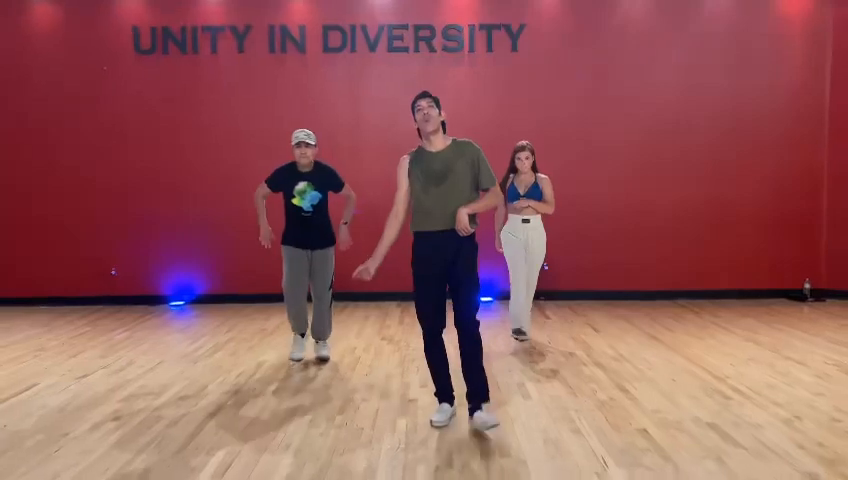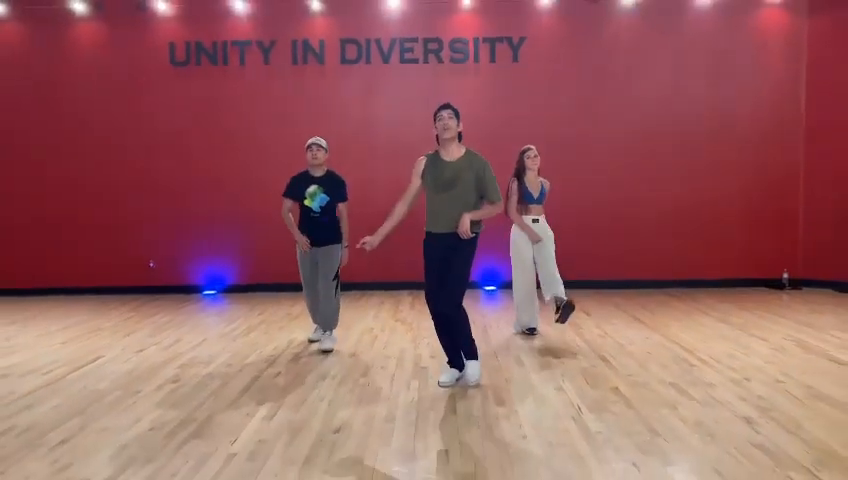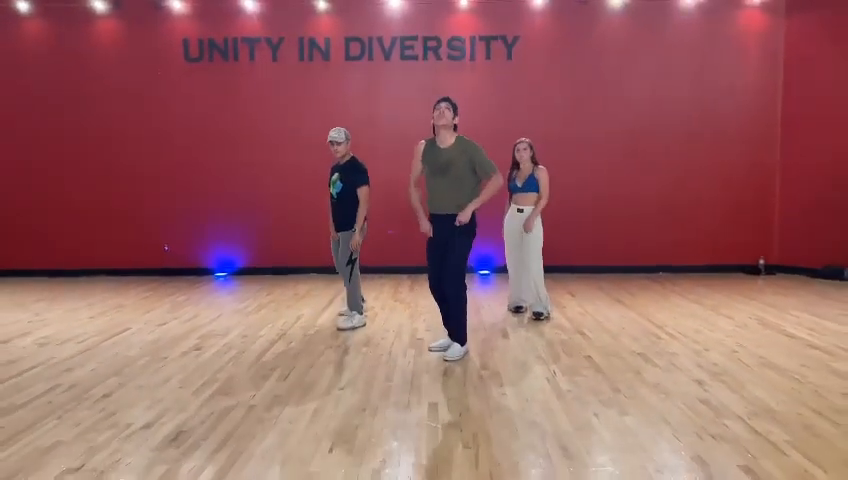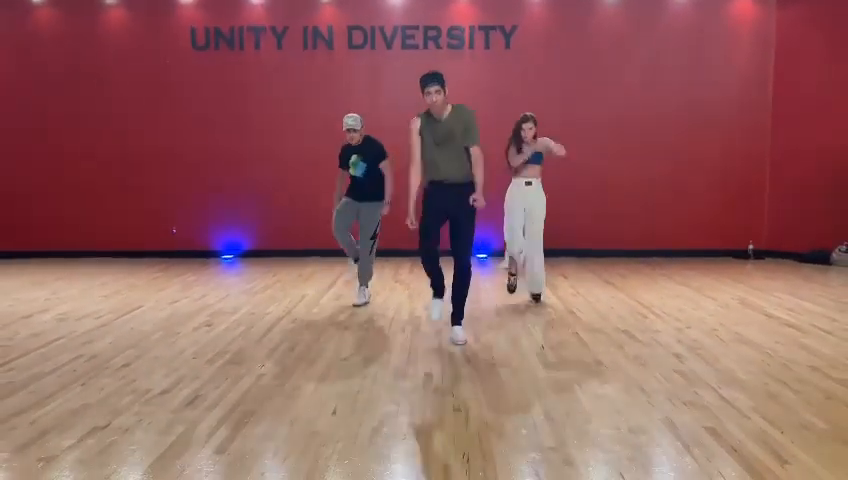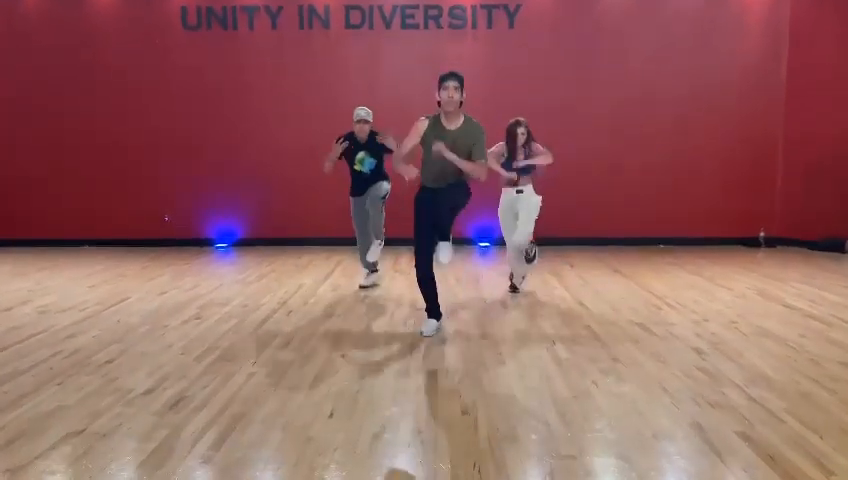
dt=1s
person 1, frame 1
left shoulder: (468, 151)
right shoulder: (409, 162)
left elbow: (495, 195)
right elbow: (398, 214)
left wrist: (466, 209)
right wrist: (374, 260)
left hip: (461, 243)
right hip: (425, 246)
left knee: (467, 320)
right knee: (431, 326)
person 1, frame 2
left shoulder: (477, 163)
right shoulder: (424, 163)
left elbow: (497, 205)
right elbow: (404, 203)
left wrist: (470, 216)
right wrist: (378, 236)
left hip: (462, 241)
right hip: (433, 241)
left knee: (450, 301)
right knee: (435, 304)
left ankle: (471, 356)
right ankle: (455, 364)
person 1, frame 3
left shoulder: (469, 148)
right shoulder: (423, 148)
left elbow: (496, 180)
right elbow: (413, 186)
left wrist: (470, 208)
right wrist: (421, 217)
left hip: (461, 224)
right hip: (435, 223)
left knee: (453, 280)
right knee: (435, 283)
left ankle: (460, 341)
right ankle: (452, 334)
person 1, frame 4
left shoulder: (465, 115)
right shoulder: (419, 123)
left elbow: (476, 154)
right elbow: (416, 166)
left wrist: (479, 191)
right wrist: (411, 208)
left hip: (464, 191)
right hip: (435, 191)
left knee: (463, 258)
right knee: (426, 245)
left ankle: (457, 321)
right ankle: (438, 292)
person 1, frame 5
left shoulder: (475, 130)
right shoulder: (424, 124)
left elbow: (480, 174)
right elbow: (397, 157)
left wrist: (450, 155)
right wrist: (403, 167)
left hip: (455, 191)
right hip: (427, 194)
right knee: (422, 259)
left ankle: (444, 240)
right ankle: (433, 315)
person 2, frame 1
left shoulder: (327, 173)
right shoulder: (283, 173)
left elbow: (350, 197)
right elbow: (260, 194)
left wrist: (344, 226)
right wrist: (263, 224)
left hip: (324, 243)
right hip: (293, 243)
left knee: (323, 293)
right knee: (293, 292)
left ankle: (321, 340)
right ankle: (299, 335)
person 2, frame 2
left shoulder: (337, 181)
right shoulder: (297, 181)
left elbow: (343, 214)
right elbow: (286, 211)
left wrist: (345, 245)
right wrist: (296, 234)
left hip: (331, 243)
right hip: (306, 243)
left knee: (329, 287)
right knee: (310, 287)
left ankle: (329, 332)
right ankle: (320, 325)
person 2, frame 3
left shoulder: (357, 169)
right shoulder: (335, 169)
left elbow: (364, 202)
left wrist: (357, 231)
right wrist: (332, 224)
left hip: (351, 228)
right hip: (338, 227)
left knee: (348, 267)
right knee: (342, 266)
left ankle: (357, 314)
right ankle: (357, 304)
person 2, frame 4
left shoulder: (374, 146)
right shoulder: (345, 150)
left elbow: (388, 173)
left wrist: (387, 202)
right wrist: (337, 197)
left hip: (374, 201)
right hip: (353, 199)
left knee: (367, 244)
right knee: (338, 227)
left ankle: (363, 287)
right ankle: (357, 259)
person 2, frame 5
left shoulder: (379, 139)
right shoulder: (344, 141)
right elbow: (327, 169)
left wrist: (392, 145)
right wrist: (334, 152)
left hip: (378, 184)
right hip: (357, 193)
left knee: (375, 197)
right knee: (362, 235)
left ankle: (378, 239)
right ankle: (372, 272)
person 3, frame 1
left shoulder: (543, 180)
right shoulder: (508, 180)
left elbow: (550, 208)
right elbow: (501, 209)
left wrist: (530, 202)
right wrist: (497, 234)
left hip: (535, 231)
right hip: (512, 230)
left knee: (530, 279)
right knee: (518, 274)
left ankle: (521, 324)
right ankle: (517, 321)
person 3, frame 2
left shoulder: (545, 183)
right shoulder: (516, 183)
right elbow: (512, 211)
right wrist: (528, 231)
left hip: (543, 228)
right hip: (522, 231)
left knee: (548, 266)
right knee: (525, 276)
left ankle: (560, 301)
right ankle: (526, 322)
person 3, frame 3
left shoulder: (540, 171)
right shoulder: (512, 173)
left elbow: (544, 197)
right elbow: (509, 199)
left wrist: (532, 218)
right wrist: (504, 222)
left hip: (532, 218)
right hip: (512, 218)
left knee: (532, 263)
right knee: (514, 262)
left ankle: (539, 306)
right ankle: (518, 301)
person 3, frame 4
left shoulder: (542, 143)
right shoulder: (514, 146)
left elbow: (561, 152)
right elbow: (513, 162)
left wrist: (546, 147)
right wrist: (531, 150)
left hip: (536, 192)
right hip: (516, 191)
left knee: (535, 238)
right knee: (513, 230)
left ankle: (535, 286)
right ankle: (514, 265)
person 3, frame 5
left shoulder: (533, 148)
right shoulder: (502, 148)
left elbow: (549, 158)
right elbow: (488, 157)
left wrist: (526, 162)
right wrist: (504, 173)
left hip: (528, 197)
right hip: (508, 199)
right knee: (512, 242)
left ankle: (528, 243)
right ankle: (517, 278)
